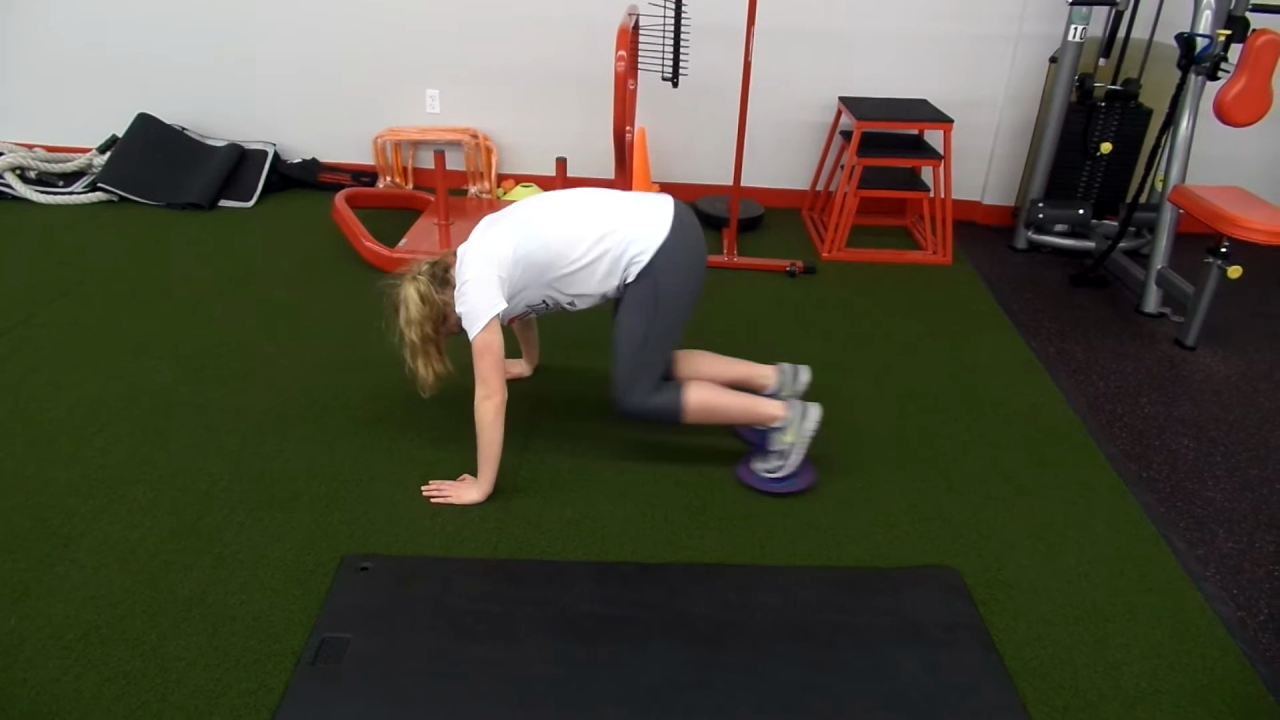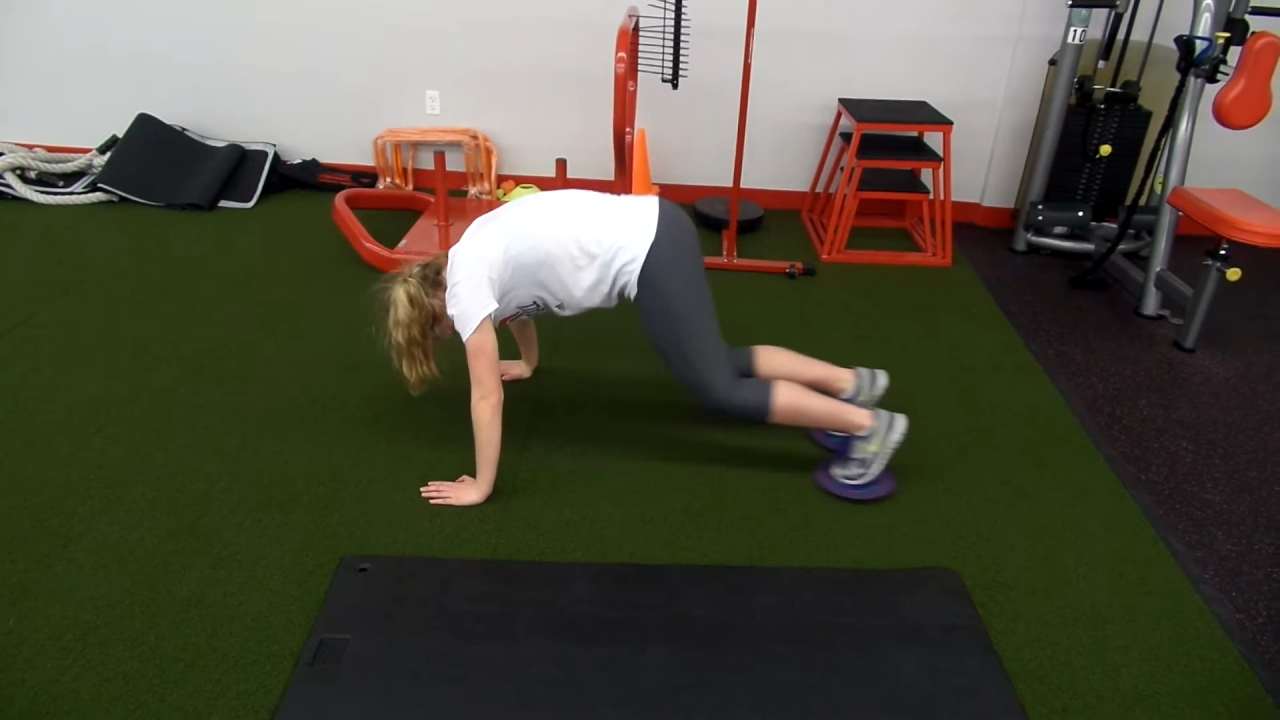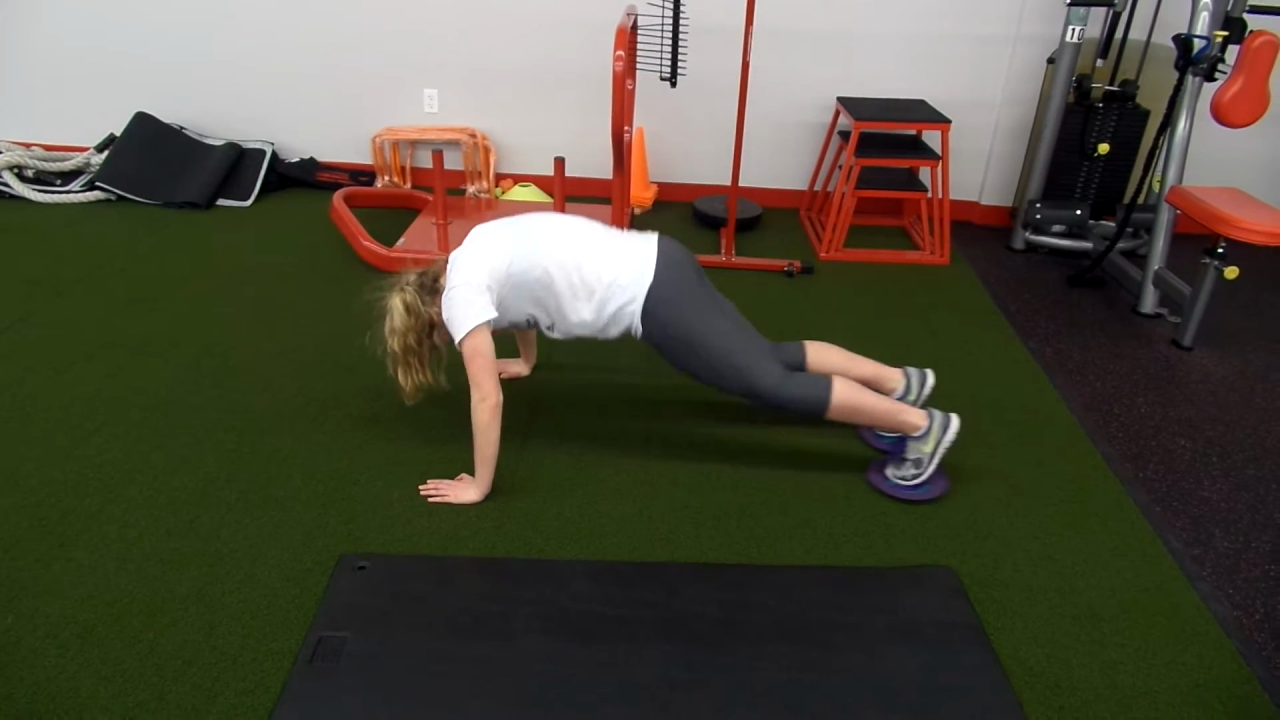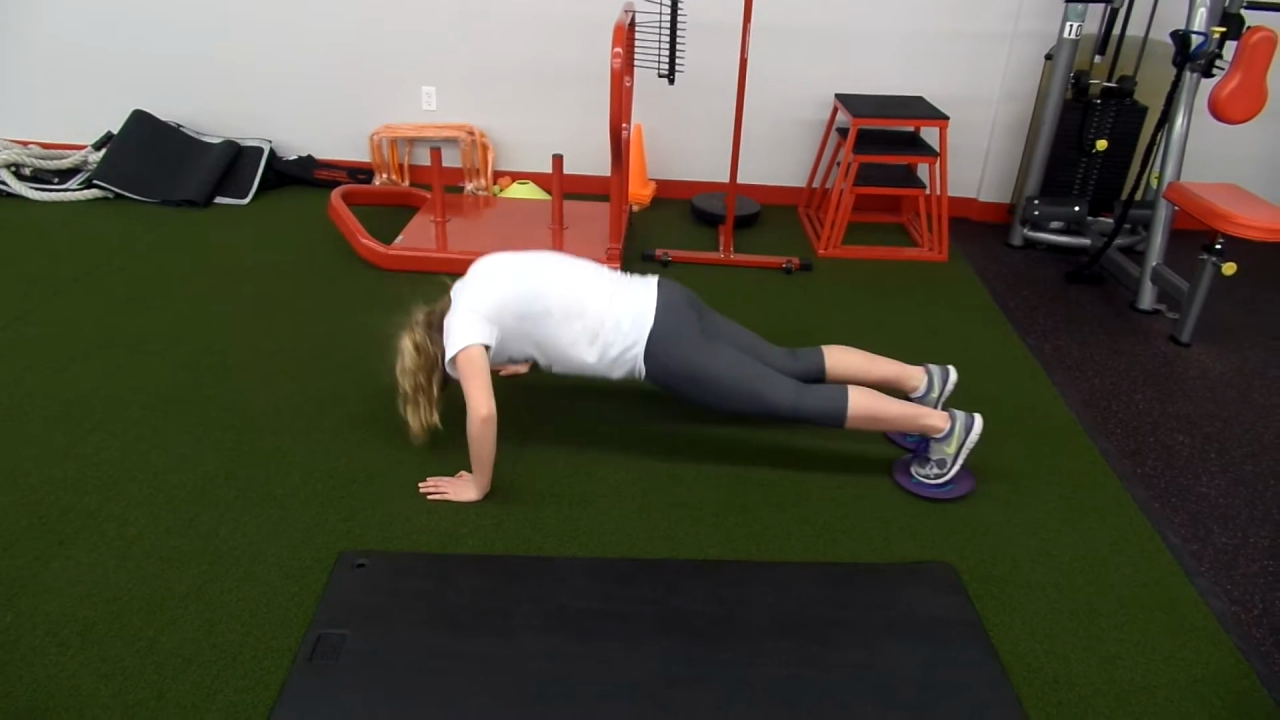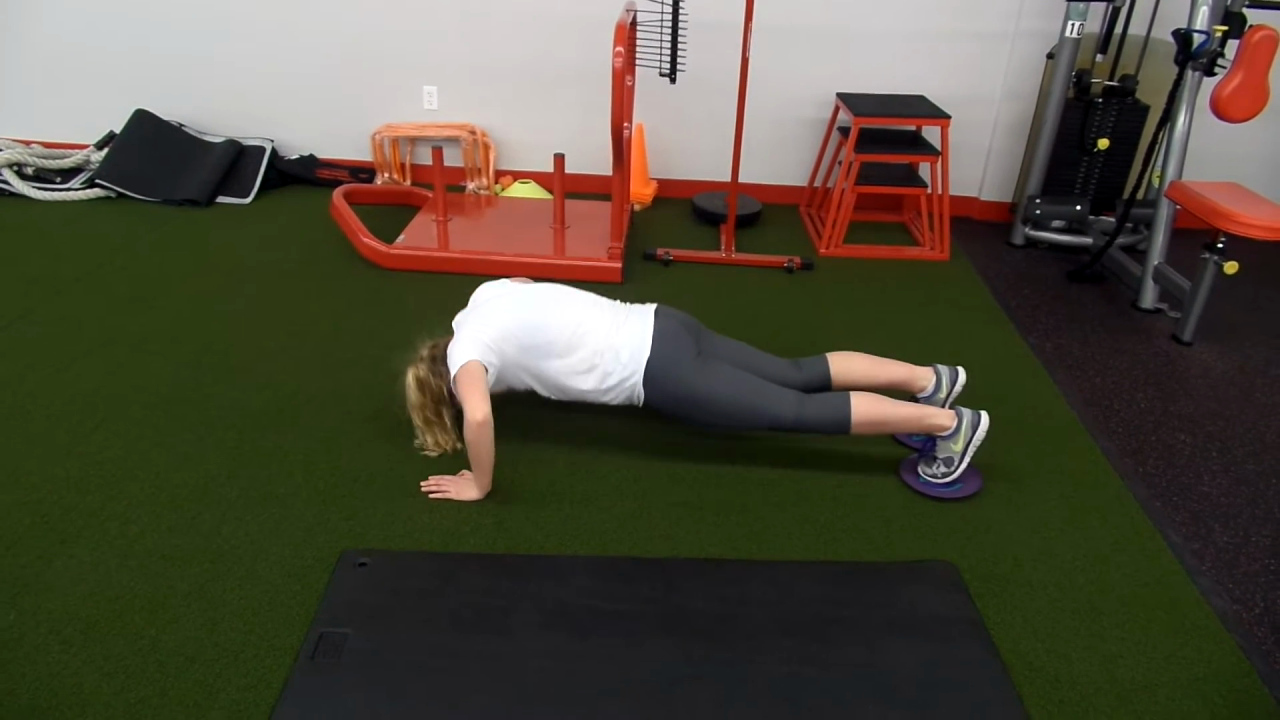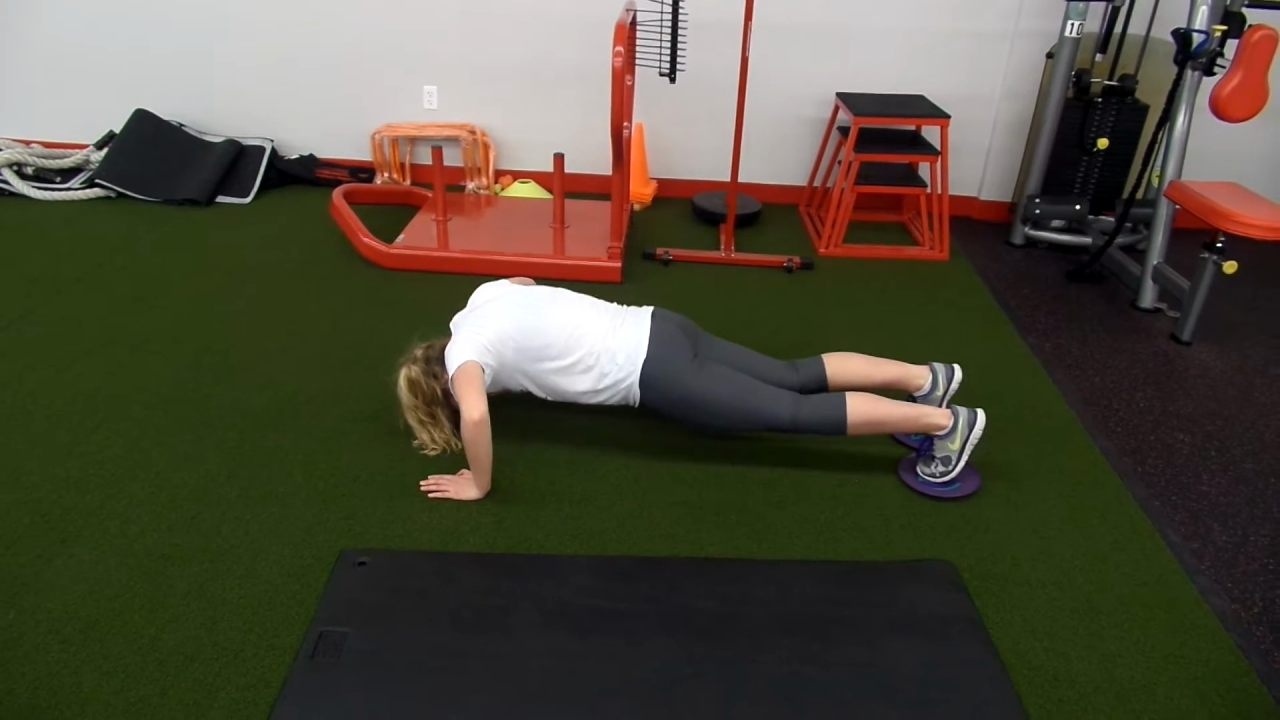
dt=0.2s
person 1, frame 1
left shoulder: (473, 286)
right shoulder: (480, 252)
left elbow: (491, 396)
left wrist: (480, 486)
right wrist: (527, 361)
left hip: (658, 253)
right hip: (664, 227)
left knee: (636, 398)
right knee: (645, 367)
left ankle: (781, 415)
right ankle: (771, 378)
person 1, frame 2
left shoulder: (463, 289)
right shoulder: (472, 254)
left elbow: (487, 396)
left wrist: (480, 488)
right wrist: (528, 362)
left hip: (649, 256)
right hip: (653, 222)
left knee: (715, 391)
right knee: (720, 366)
left ankle: (867, 424)
right ankle: (850, 383)
person 1, frame 3
left shoulder: (460, 296)
right shoulder: (474, 254)
left elbow: (487, 400)
left wrist: (478, 487)
right wrist: (526, 360)
left hip: (649, 295)
right hip: (656, 260)
left knee: (766, 382)
right knee: (768, 356)
left ankle: (919, 424)
right ankle: (899, 382)
person 1, frame 4
left shoulder: (462, 326)
right shoulder: (480, 276)
left elbow: (483, 412)
left wrist: (477, 486)
right wrist: (526, 357)
left hip: (657, 343)
right hip: (660, 301)
left knee: (786, 398)
right knee: (789, 364)
left ankle: (942, 426)
right ankle: (922, 380)
person 1, frame 5
left shoulder: (464, 350)
right shoulder: (484, 298)
left elbow: (478, 418)
left wrist: (478, 485)
left hip: (658, 371)
right hip: (660, 326)
left knee: (791, 409)
right knee: (795, 375)
left ankle: (947, 424)
right ankle: (931, 379)
person 1, frame 6
left shoulder: (463, 351)
right shoulder: (481, 300)
left elbow: (474, 417)
right elbow: (526, 281)
left wrist: (478, 484)
left hip: (654, 374)
right hip: (658, 329)
left knee: (790, 411)
right knee: (794, 376)
left ankle: (945, 421)
right ankle: (927, 378)
